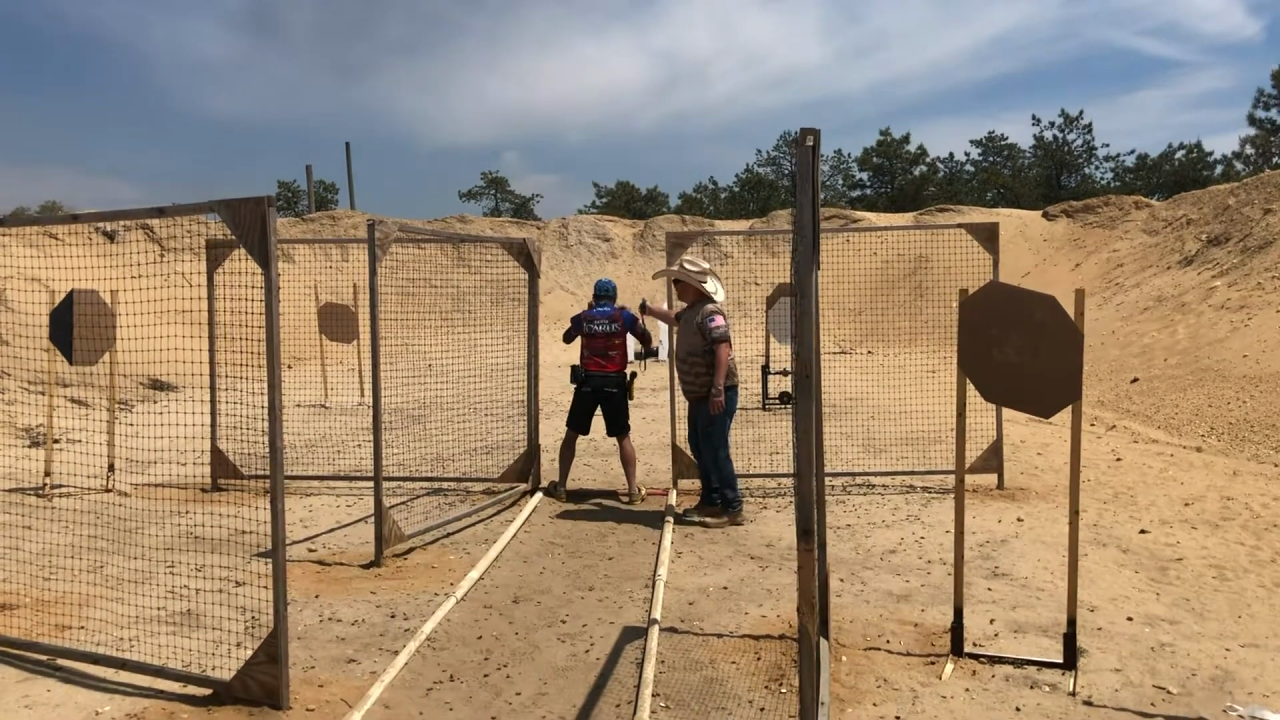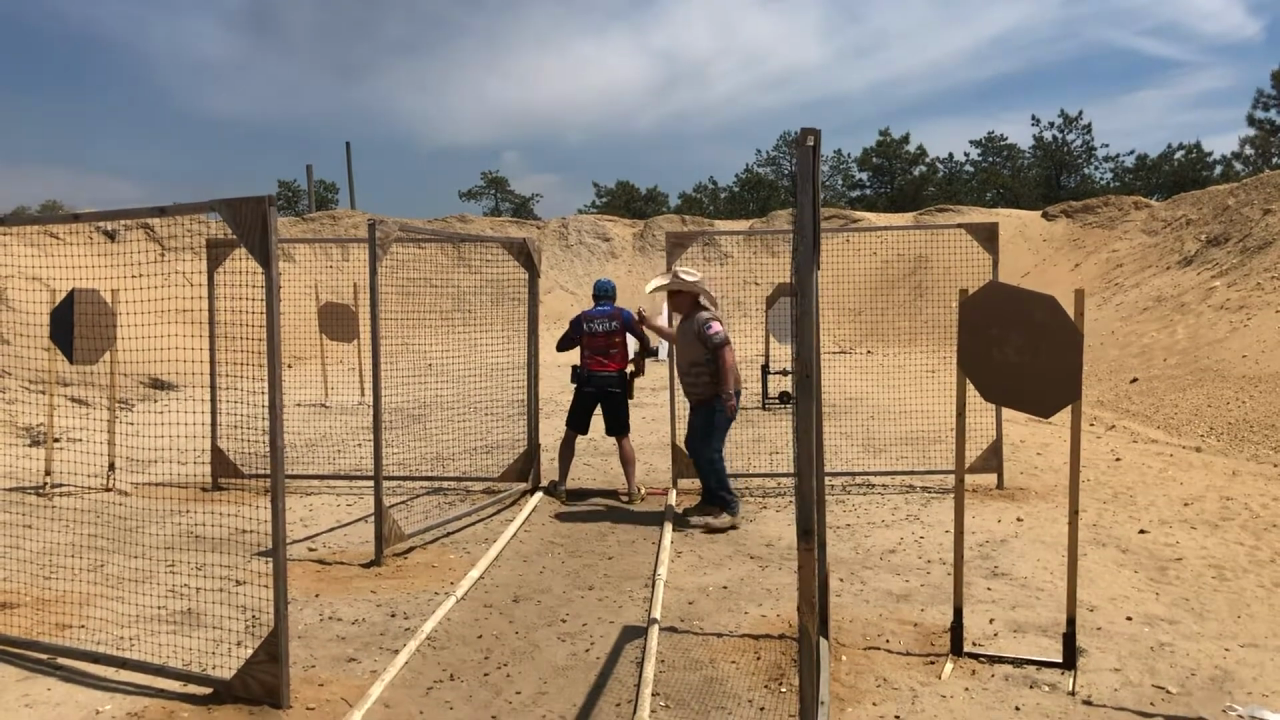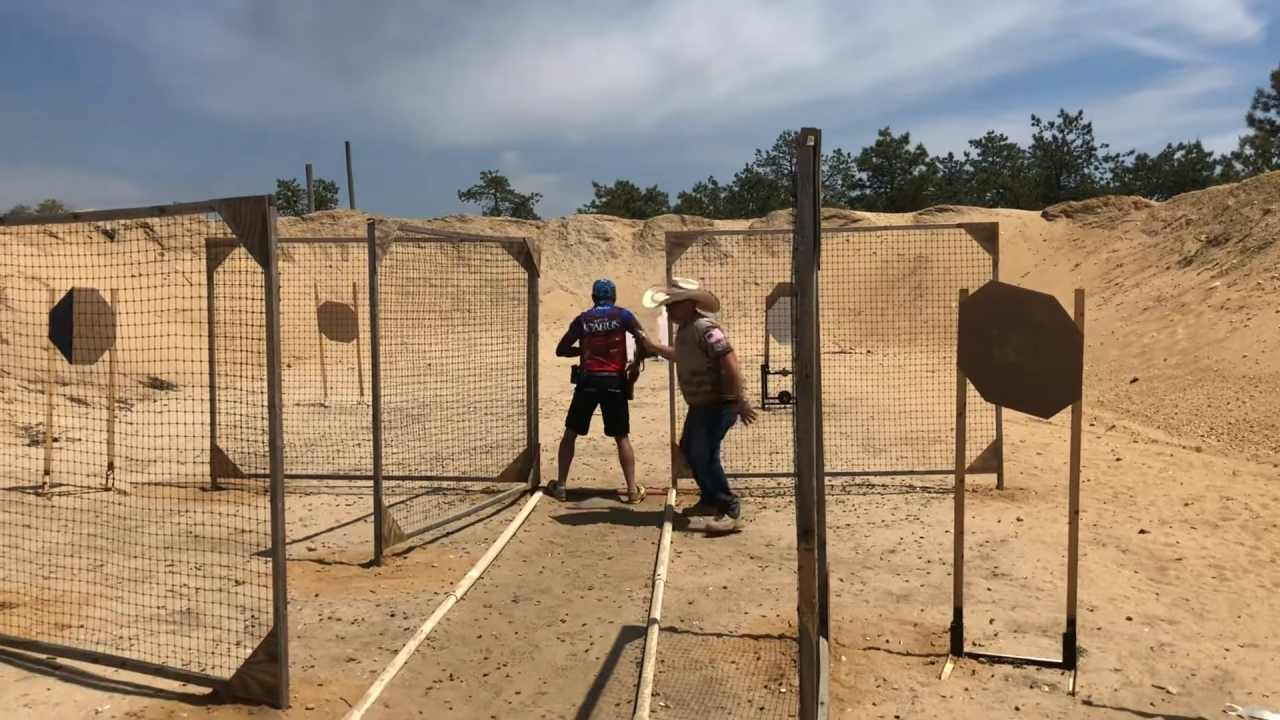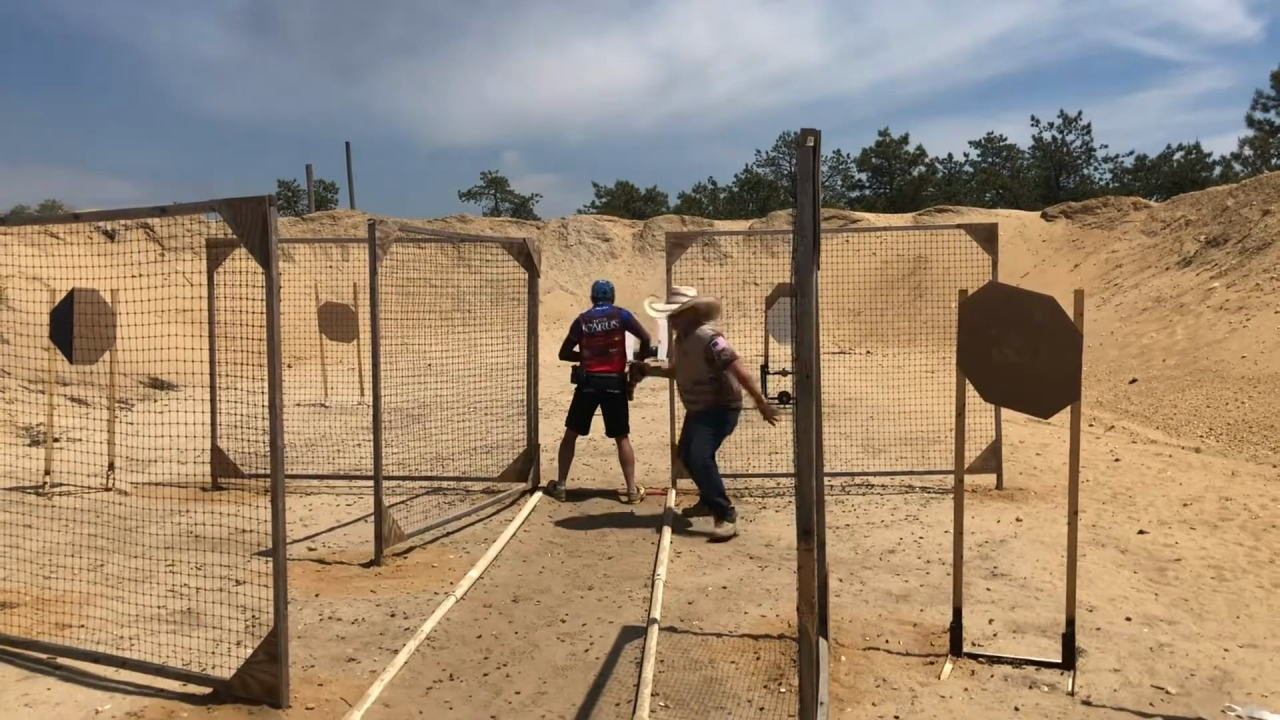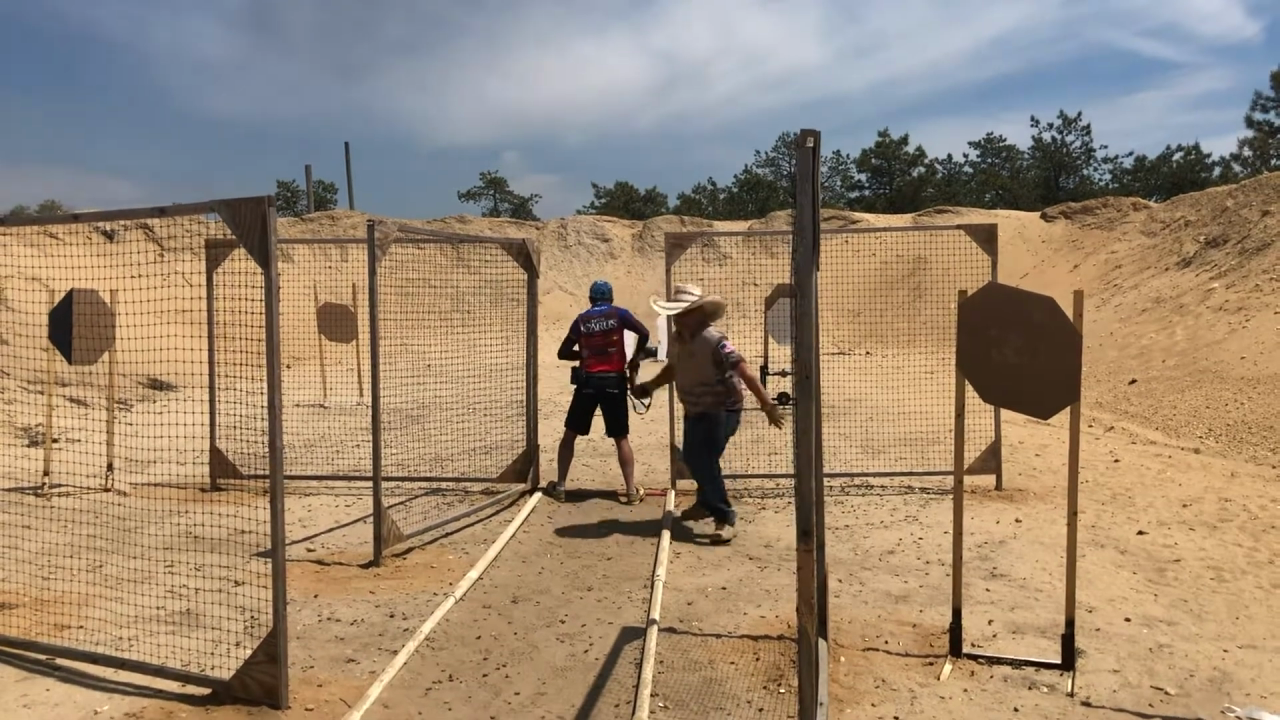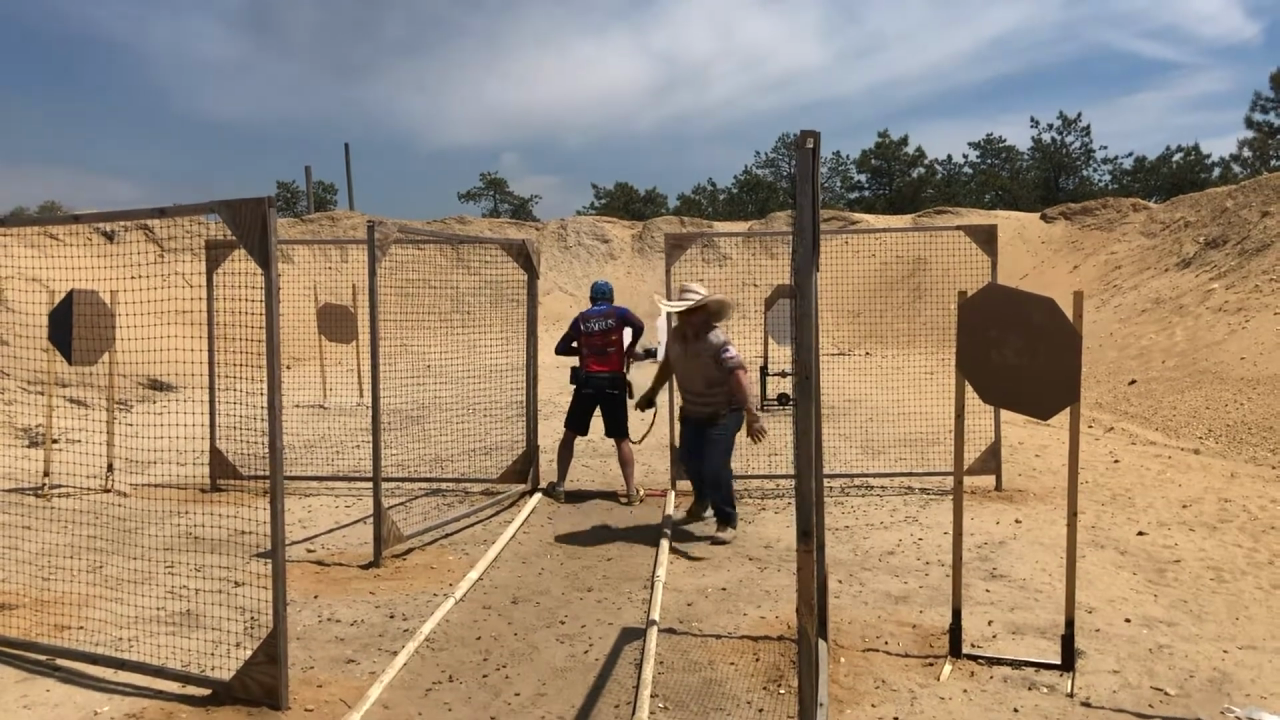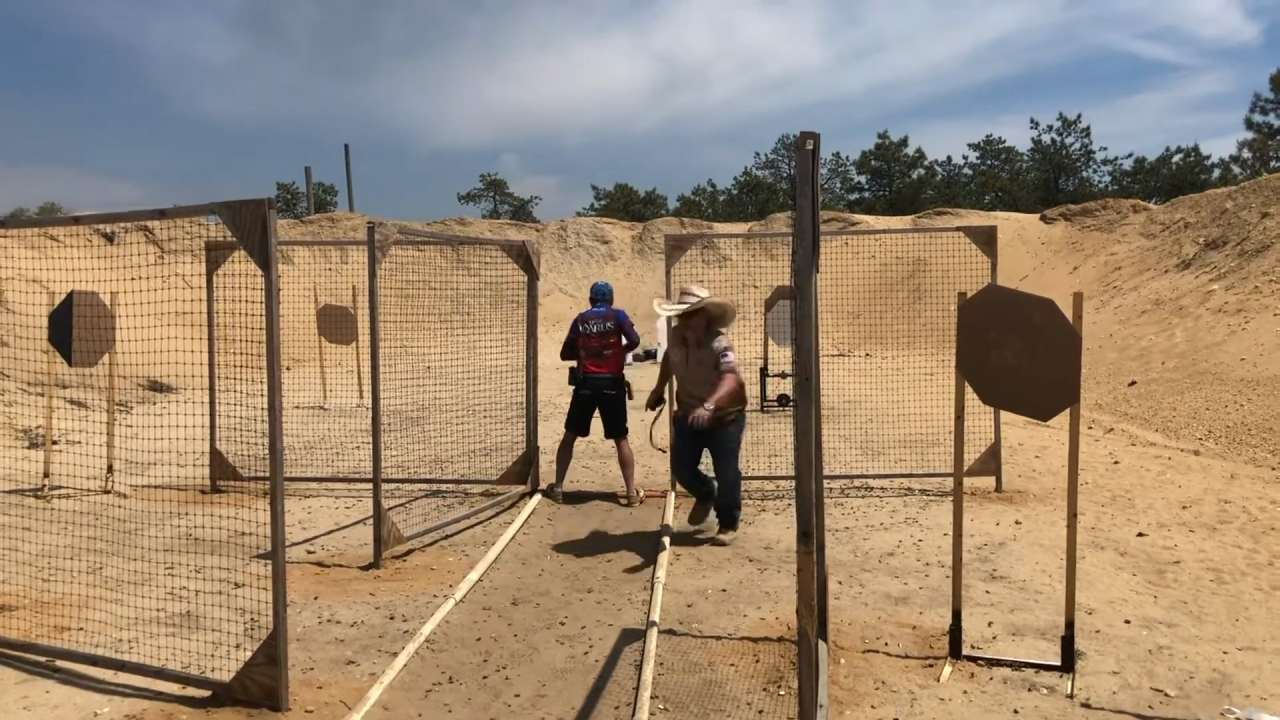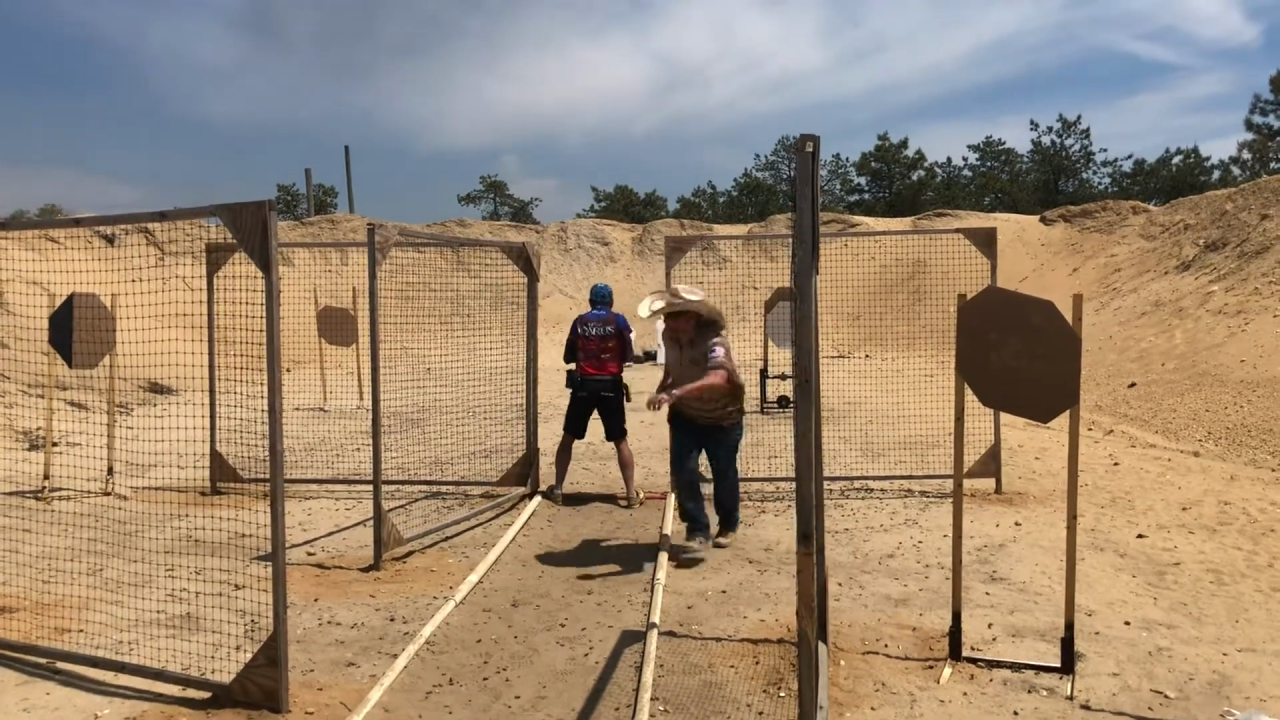
dt=0.1s
person 1, frame 1
left shoulder: (710, 312)
right shoulder: (690, 310)
left elbow: (723, 350)
right elbow: (675, 319)
left wrist: (718, 390)
right wrist: (650, 310)
left hip: (715, 394)
right hip: (698, 395)
left knee: (714, 450)
right knee: (700, 449)
left ankle: (732, 508)
right ankle: (711, 501)
person 1, frame 2
left shoulder: (705, 320)
right shoulder: (688, 320)
left elbow: (726, 354)
right elbow: (677, 338)
left wrist: (728, 394)
right wrist: (649, 324)
left hip: (717, 399)
right hip: (702, 399)
left knee: (708, 451)
right knee: (695, 448)
left ankle: (729, 508)
right ankle: (711, 500)
person 1, frame 3
left shoulder: (703, 329)
right shoulder: (684, 329)
left elbow: (729, 361)
left wrist: (741, 399)
right wrist: (650, 346)
left hip: (719, 402)
right hip: (701, 402)
left knee: (702, 453)
right knee: (690, 449)
left ankle: (729, 510)
right ankle: (709, 500)
person 1, frame 4
left shoulder: (707, 337)
right shoulder: (681, 338)
left elbow: (737, 368)
left wrist: (761, 402)
right wrist: (653, 369)
left hip: (719, 409)
right hip: (700, 409)
left knee: (699, 456)
right knee: (687, 453)
left ankle: (726, 515)
right ankle: (708, 502)
person 1, frame 5
left shoulder: (713, 339)
right shoulder: (678, 337)
left elbow: (743, 370)
right elbow: (672, 369)
left wrist: (767, 405)
right wrist: (649, 386)
left hip: (721, 411)
right hip: (695, 411)
left knee: (705, 462)
right knee: (692, 457)
left ankle: (724, 519)
right ankle: (704, 504)
person 1, frame 6
left shoulder: (716, 341)
right shoulder: (676, 335)
left elbow: (739, 375)
right elbow: (668, 364)
left wrist: (751, 415)
right wrist: (651, 393)
left hip: (724, 412)
right hip: (693, 411)
left knee: (715, 466)
right knee: (690, 461)
left ankle: (727, 521)
right ankle: (701, 501)
person 1, frame 7
left shoulder: (719, 344)
right shoulder: (676, 336)
left elbow: (731, 380)
left wrist: (709, 408)
right wrist: (657, 390)
left hip: (725, 418)
right hip: (687, 415)
left knee: (727, 473)
right knee: (682, 469)
left ankle: (728, 522)
right ankle: (703, 497)
person 1, frame 8
left shoulder: (713, 342)
right shoulder: (671, 336)
left elbow: (717, 380)
left wrist: (675, 393)
right wrist: (662, 386)
left hip: (722, 418)
right hip: (685, 416)
left knee: (724, 476)
right knee: (684, 472)
left ankle: (728, 524)
right ankle: (698, 532)
person 2, frame 1
left shoulder: (583, 318)
right shoulder: (623, 316)
left elbow: (567, 339)
right elbow: (647, 341)
left hip: (587, 382)
right hip: (614, 381)
left knee: (571, 434)
right knee: (623, 437)
left ankle: (561, 487)
right ankle: (633, 489)
person 2, frame 2
left shoulder: (583, 318)
right shoulder: (622, 315)
left elbow: (561, 346)
right elbow: (645, 341)
right wrist: (640, 360)
left hip: (588, 382)
right hip: (615, 381)
left knee: (571, 434)
right knee: (622, 437)
left ankle: (561, 486)
right ankle: (633, 489)
person 2, frame 3
left shoulder: (582, 319)
right shoulder: (621, 315)
left elbow: (561, 350)
right elbow: (642, 340)
left hip: (588, 382)
right hip: (615, 381)
left knee: (570, 434)
right knee: (622, 437)
left ankle: (560, 486)
right ankle: (632, 489)
person 2, frame 4
left shoulder: (582, 320)
right shoulder: (621, 315)
left elbow: (564, 354)
right elbow: (645, 339)
left hip: (588, 382)
right hip: (615, 382)
left knee: (570, 434)
right knee: (622, 438)
left ankle: (560, 485)
right ankle: (632, 489)
person 2, frame 5
left shoulder: (581, 320)
right shoulder: (618, 314)
left elbow: (563, 353)
right elbow: (643, 332)
right wrist: (635, 358)
left hip: (587, 382)
right hip: (614, 382)
left knee: (570, 435)
right knee: (621, 438)
left ankle: (560, 486)
right ankle: (632, 490)
person 2, frame 6
left shoulder: (581, 319)
right shoulder: (618, 313)
left elbow: (560, 349)
right elbow: (639, 326)
right wrist: (631, 348)
left hip: (587, 383)
right hip: (613, 382)
left knee: (569, 435)
right knee: (621, 439)
left ankle: (559, 487)
right ankle: (632, 491)
person 2, frame 7
left shoulder: (580, 320)
right shoulder: (617, 316)
left elbow: (566, 354)
right elbow: (634, 340)
right wrist: (622, 350)
left hip: (586, 383)
right hip: (612, 383)
left knee: (569, 436)
right knee: (621, 439)
left ankle: (557, 488)
right ankle: (631, 491)
person 2, frame 8
left shoulder: (579, 322)
right shoulder: (617, 320)
left elbow: (568, 357)
right elbow: (628, 355)
left hip: (583, 385)
right hip: (610, 385)
left knee: (568, 438)
right knee: (620, 441)
left ankle: (557, 490)
right ankle: (631, 493)
